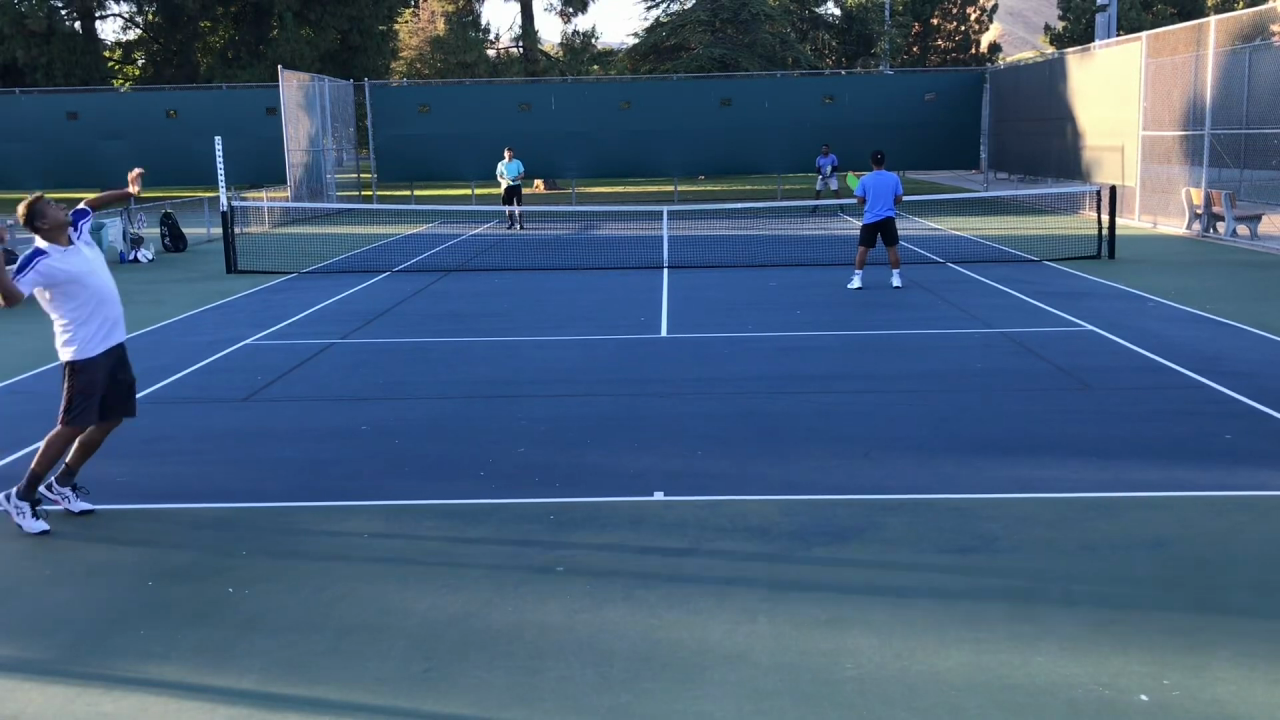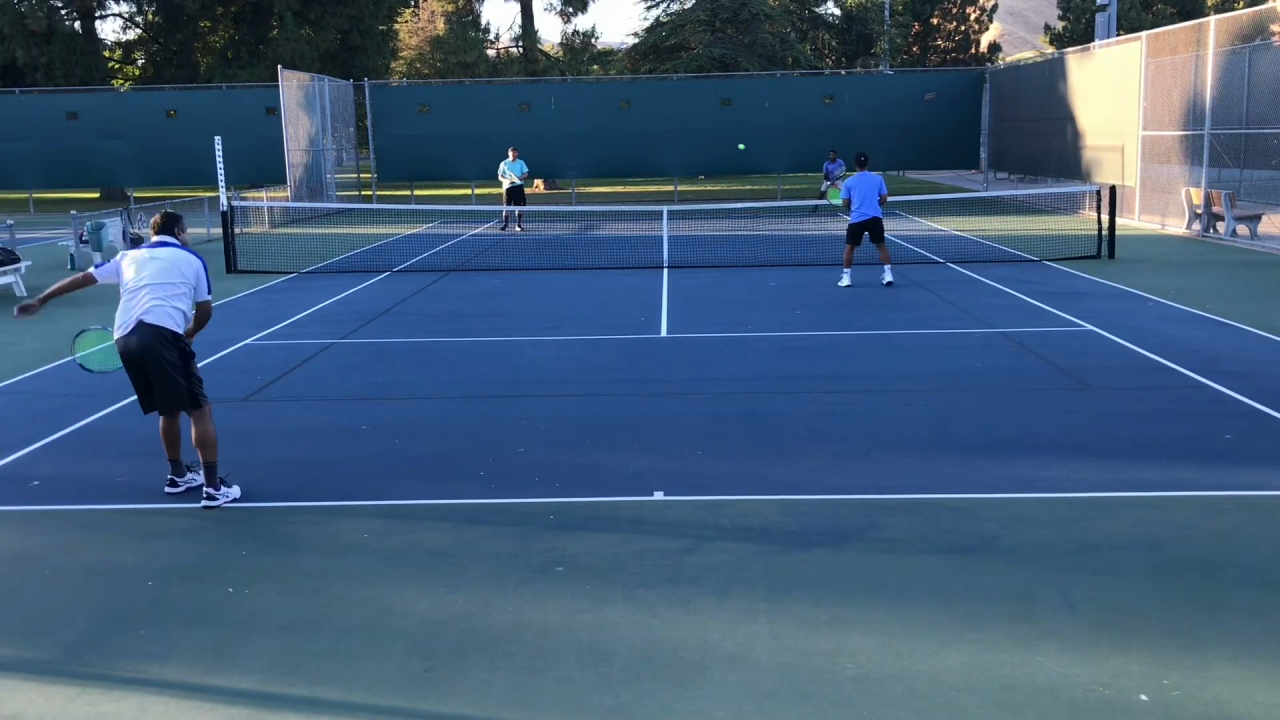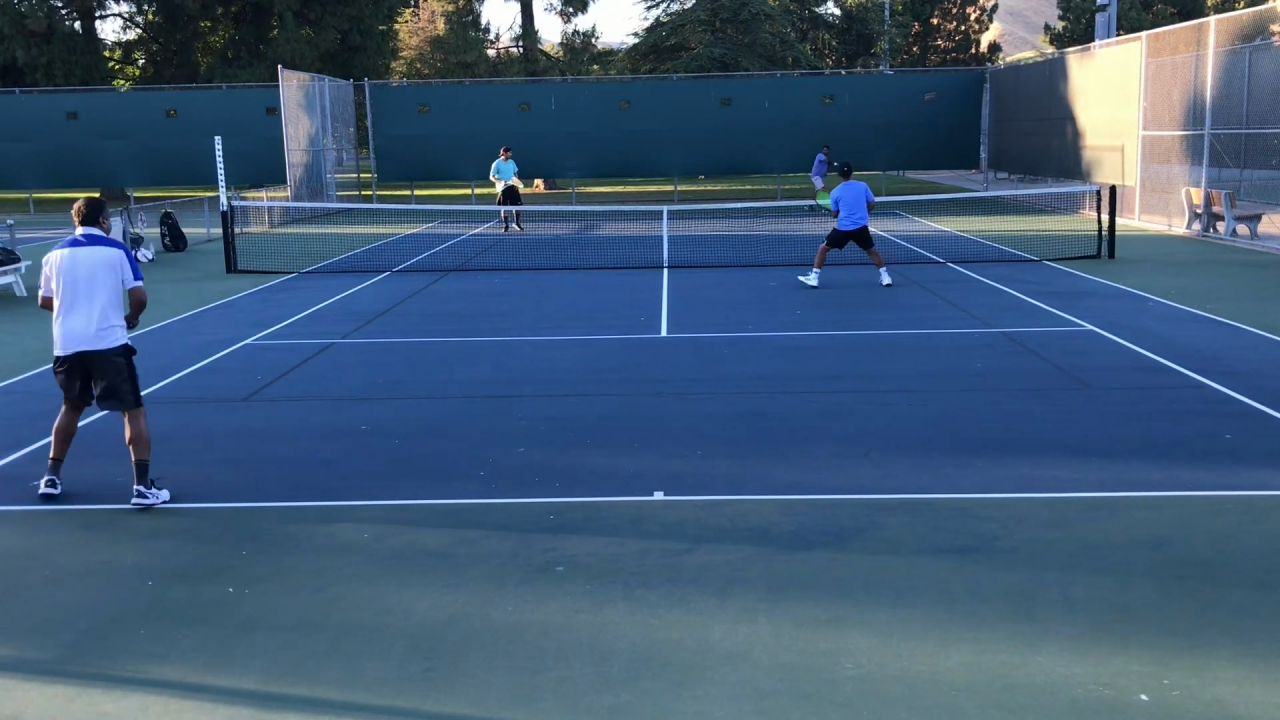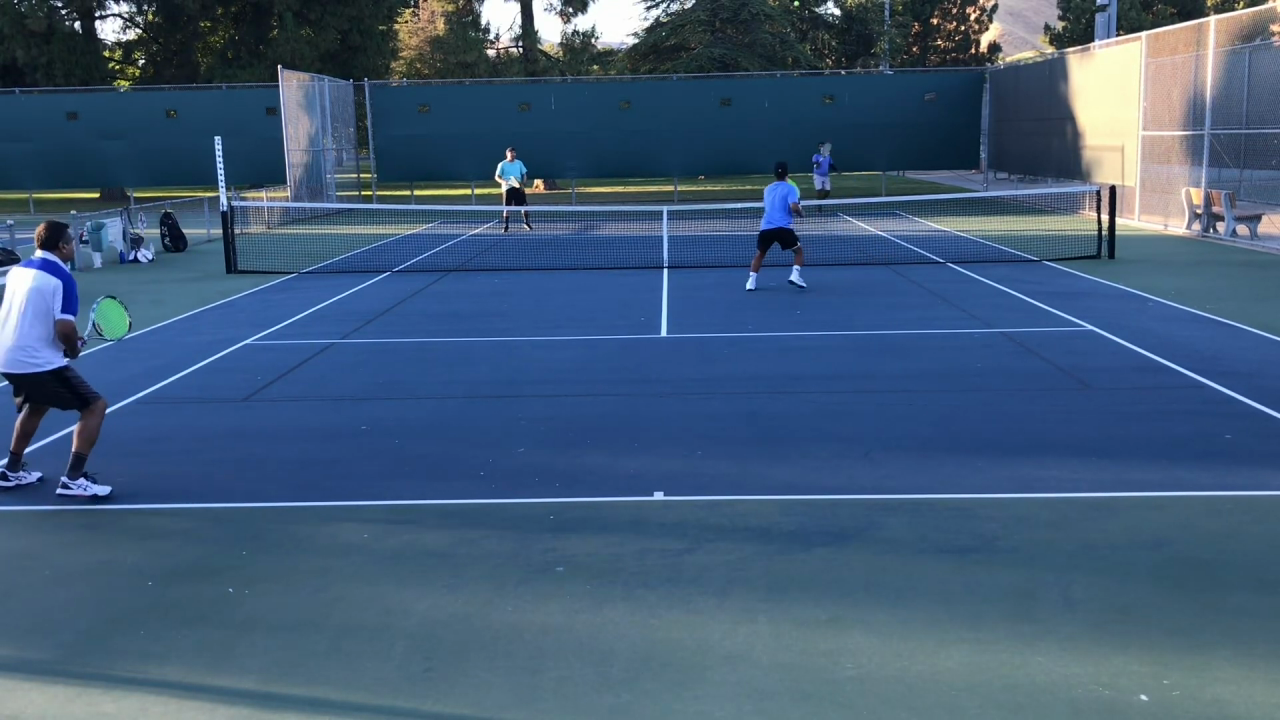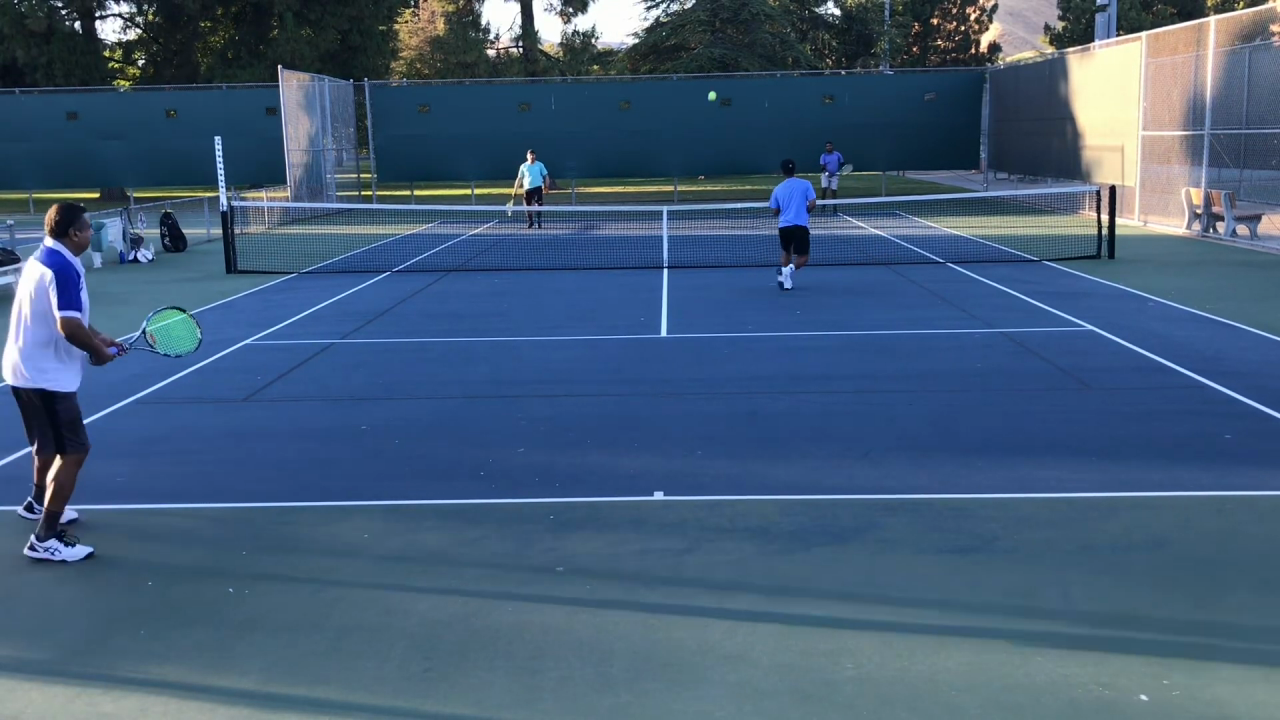
dt=0.7s
person 1, frame 1
left shoulder: (78, 230)
right shoulder: (37, 261)
left elbow: (91, 204)
left wrist: (127, 190)
left hip: (113, 344)
right hip: (86, 353)
left knee: (111, 418)
right knee: (72, 427)
left ankle: (62, 482)
person 1, frame 2
left shoulder: (127, 257)
right shoulder: (192, 260)
left elbow: (82, 278)
right elbow: (205, 311)
left wrist: (40, 300)
right wrist: (189, 334)
left hip: (126, 339)
right hip: (162, 336)
left knee: (169, 407)
right knee: (200, 410)
left ankle: (178, 475)
right ankle: (214, 487)
person 1, frame 3
left shoulder: (54, 256)
right shoulder: (117, 251)
left elbow: (46, 302)
right elbow: (139, 297)
right wrist: (132, 317)
left hip: (66, 347)
right hip: (108, 346)
left knee: (72, 406)
right knee: (134, 412)
left ankle: (51, 476)
right ankle: (143, 486)
person 1, frame 4
right shoulder: (62, 279)
right elbow: (65, 329)
left wrist: (67, 341)
right wrist: (73, 348)
right hip: (38, 362)
left knee: (37, 404)
right knee: (95, 406)
right ankle: (74, 478)
person 1, frame 5
left shoulder: (47, 260)
right shoulder: (63, 270)
right elbow: (70, 329)
left wrist: (98, 338)
right wrist: (98, 351)
left hip: (38, 371)
right hip: (45, 376)
left knee: (55, 445)
right knee: (73, 453)
left ankle: (38, 503)
right ankle: (44, 538)
